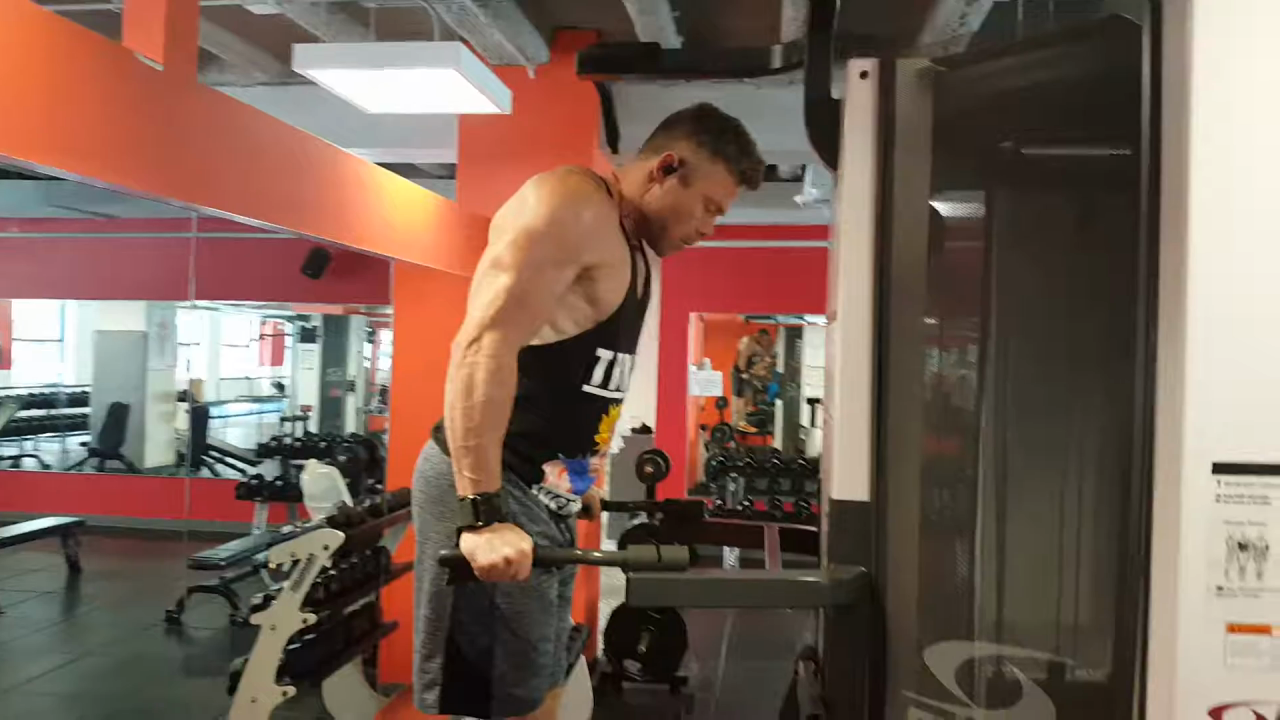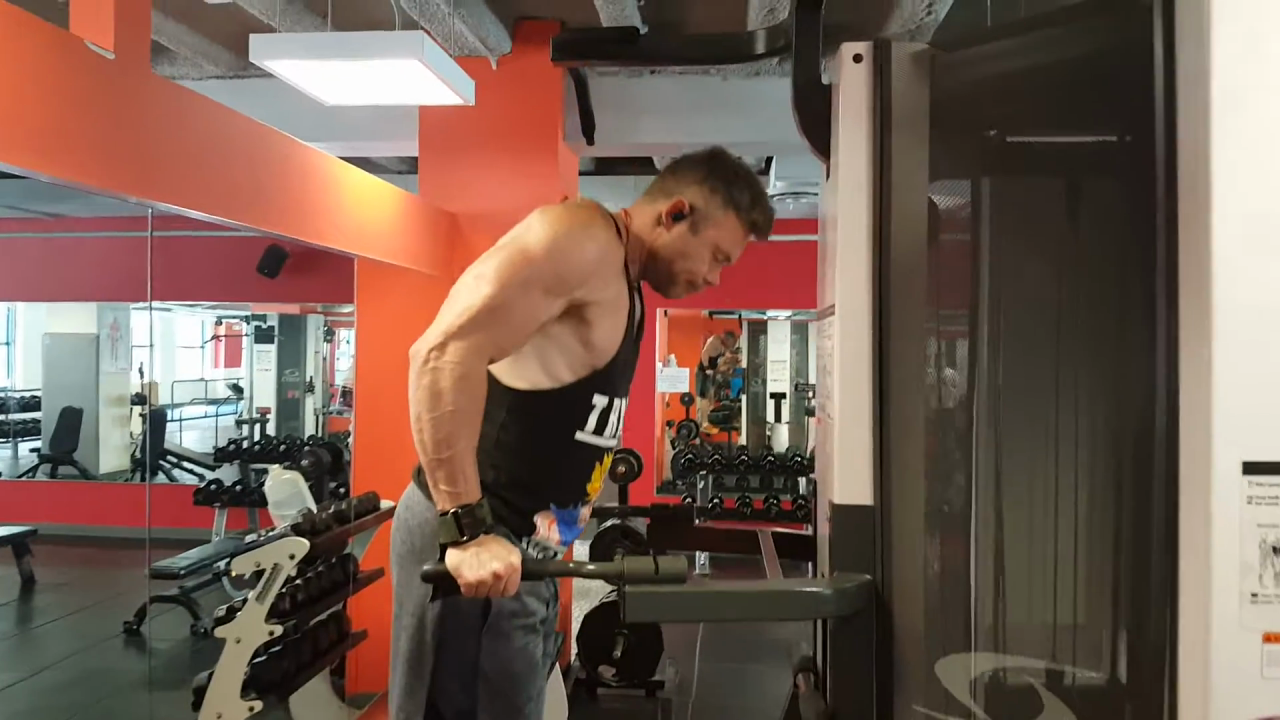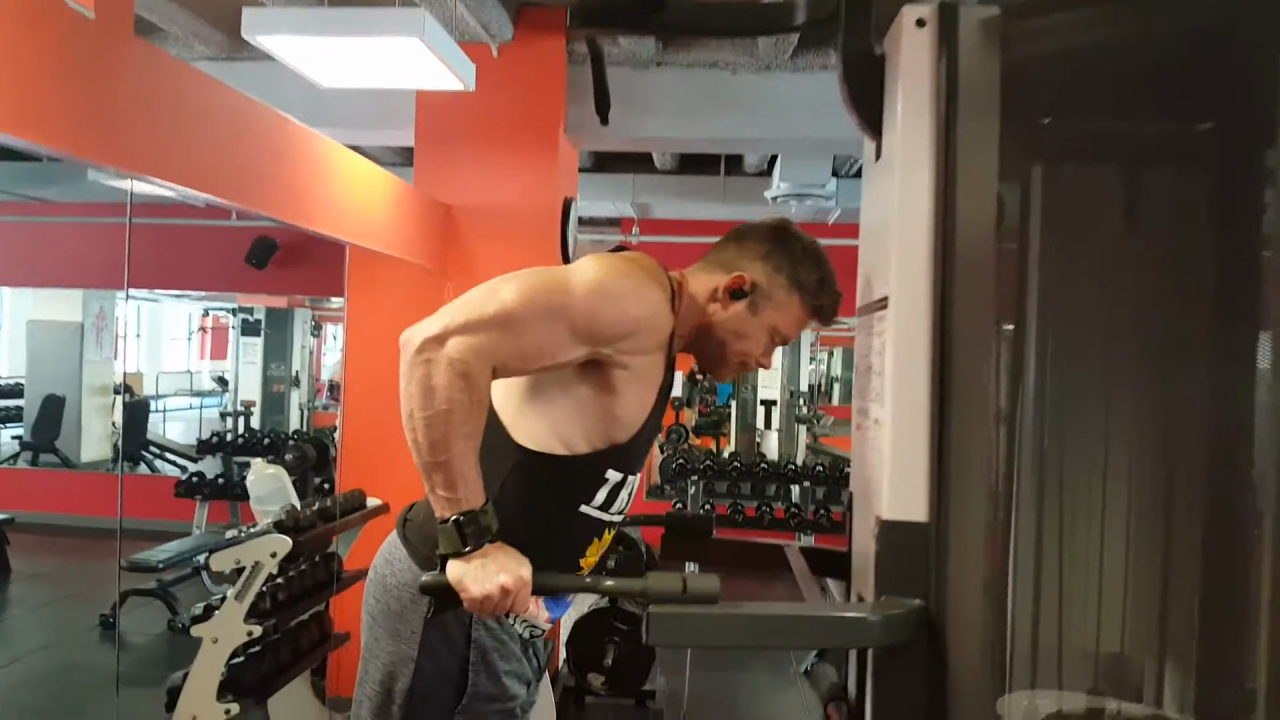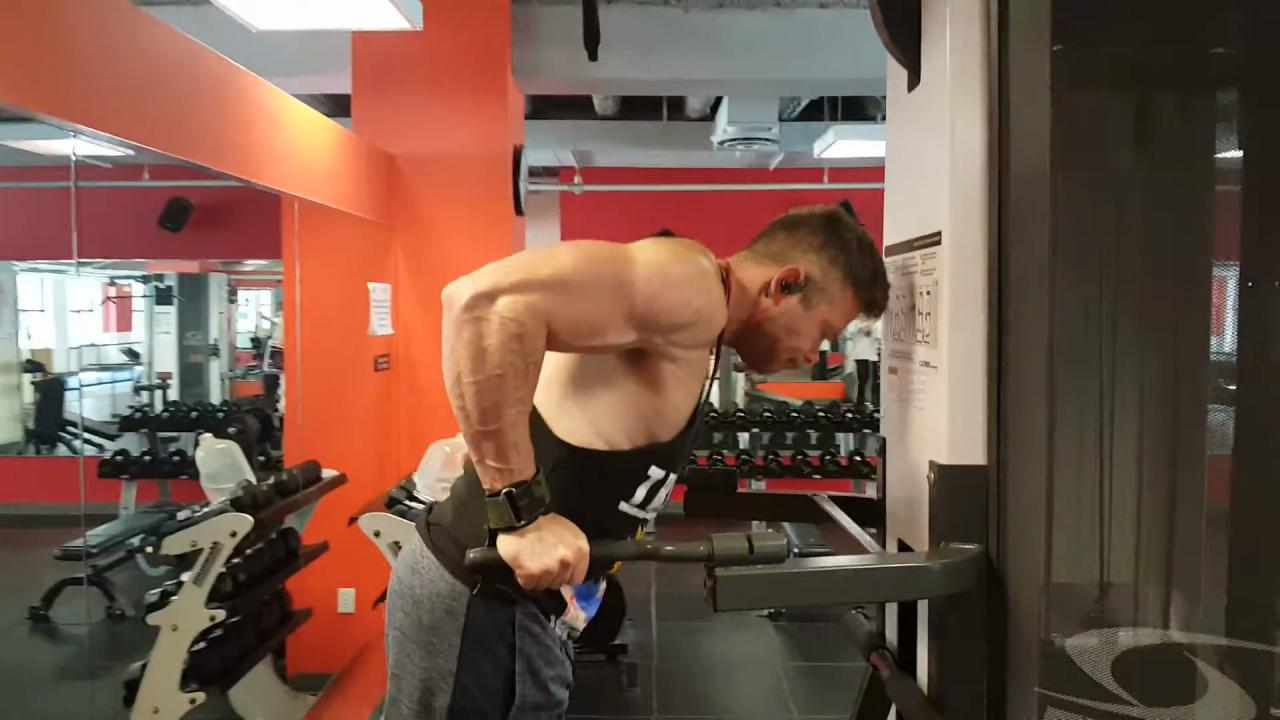
dt=0.7s
person 1, frame 1
left shoulder: (632, 251)
right shoulder: (573, 205)
right elbow: (484, 344)
right wrist: (481, 513)
left hip: (547, 499)
right hip: (494, 494)
person 1, frame 2
left shoulder: (624, 287)
right shoulder: (583, 240)
right elbow: (444, 352)
right wrist: (466, 529)
left hip: (525, 549)
right hip: (475, 549)
person 1, frame 3
left shoulder: (655, 342)
right shoulder: (635, 295)
right elbow: (439, 345)
right wrist: (471, 539)
left hip: (508, 604)
right hip: (457, 595)
person 1, frame 4
left shoulder: (689, 329)
right shoulder: (689, 285)
right elbow: (483, 302)
right wrist: (520, 513)
left hip: (526, 599)
right hip: (479, 597)
